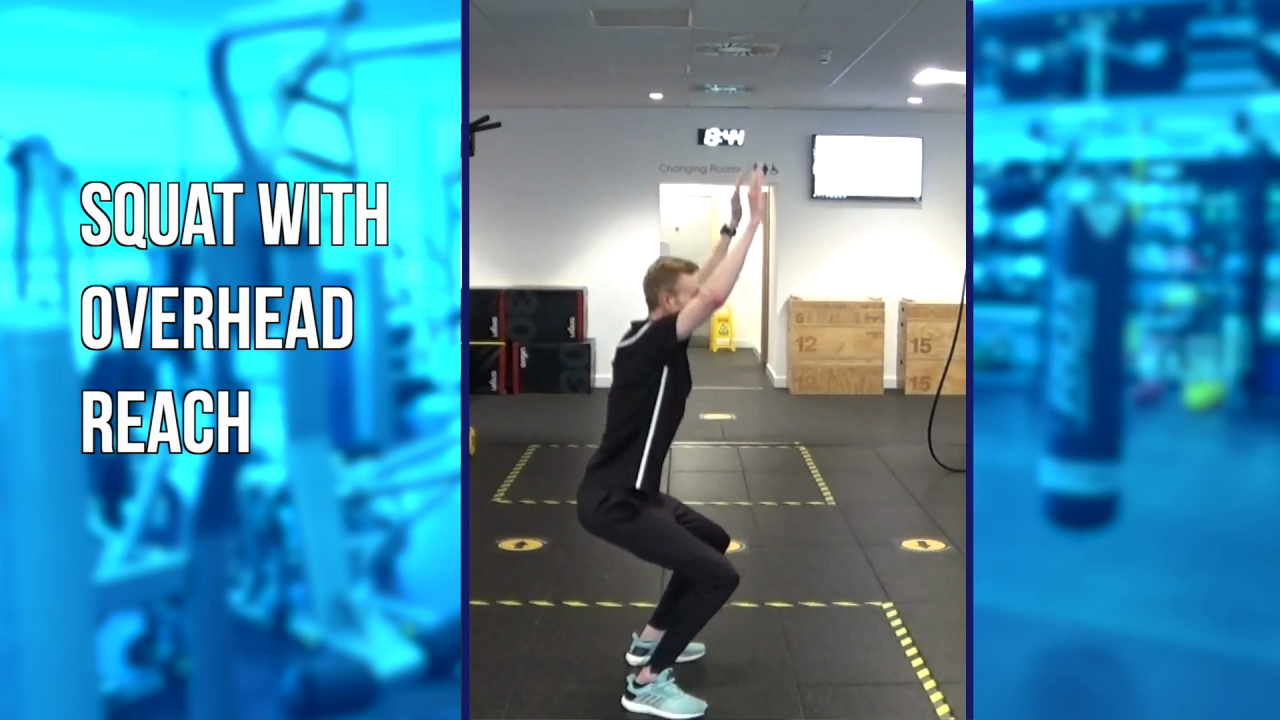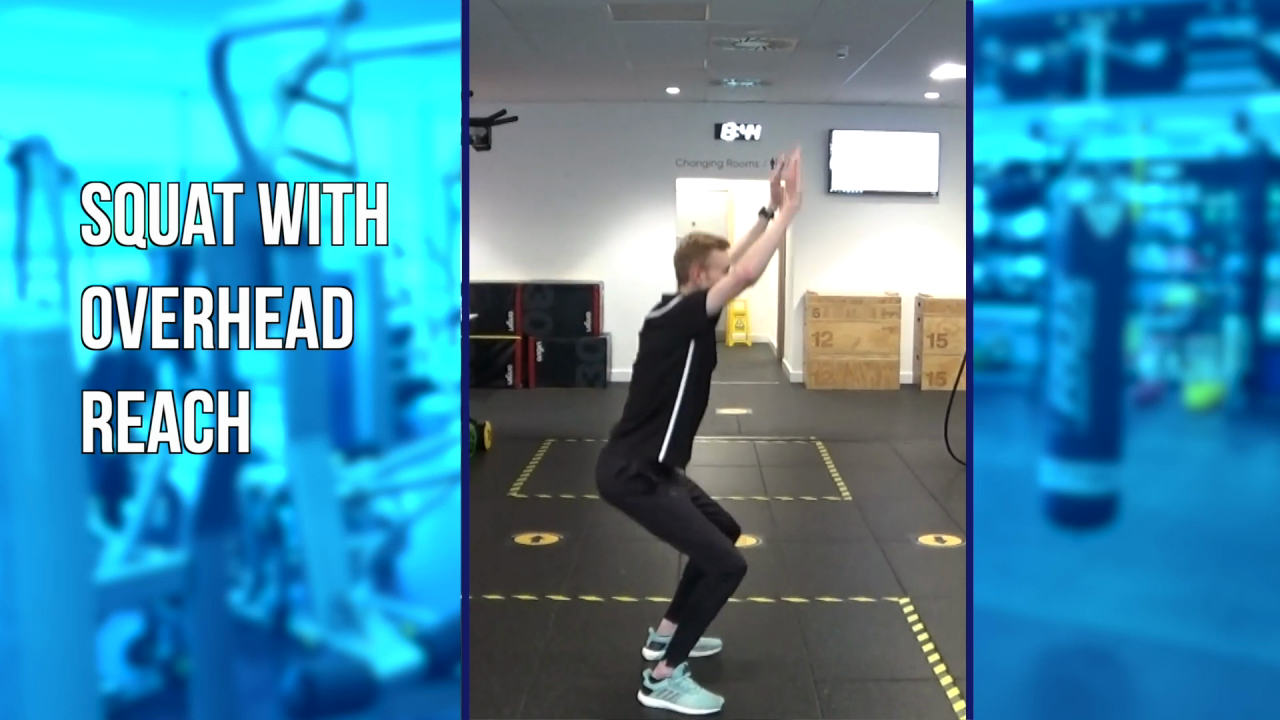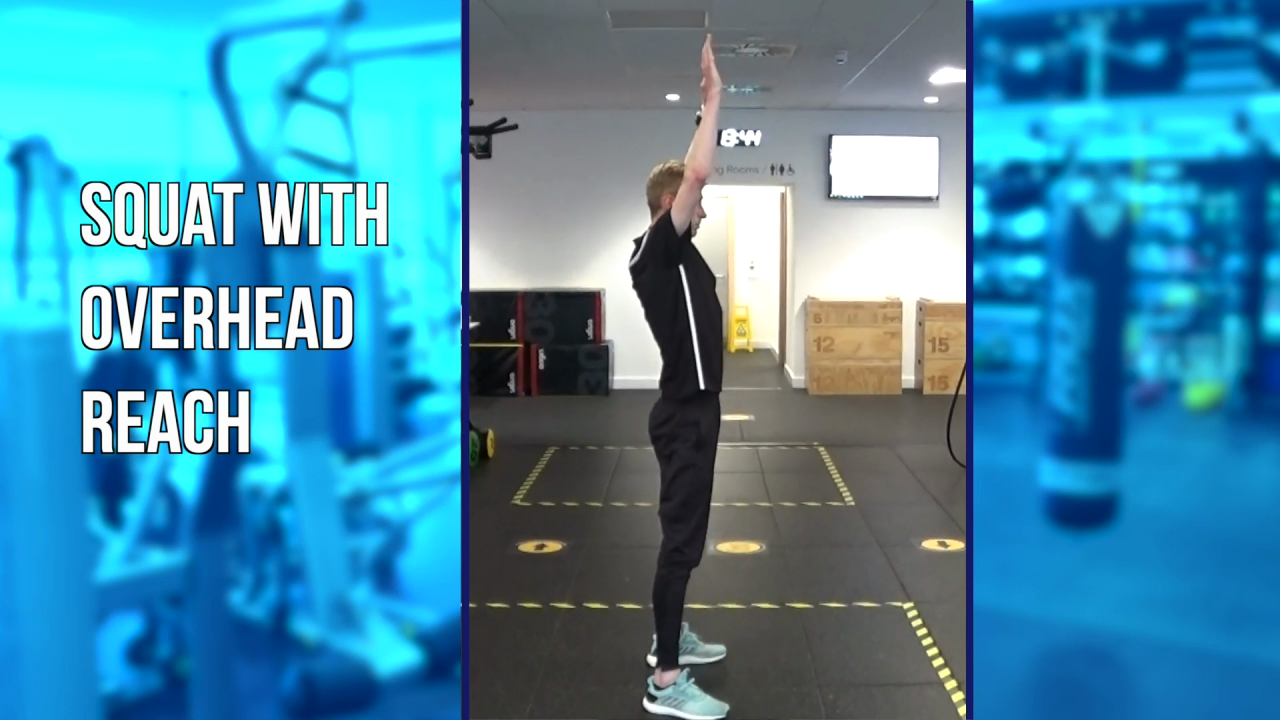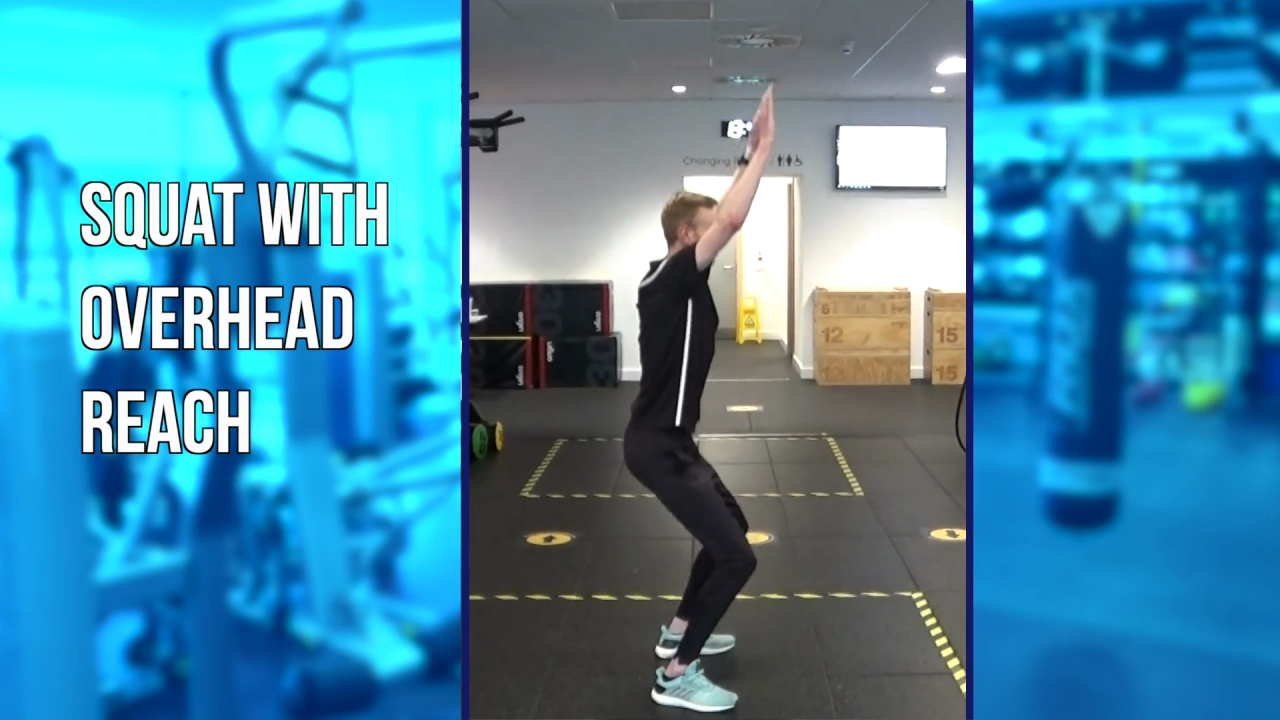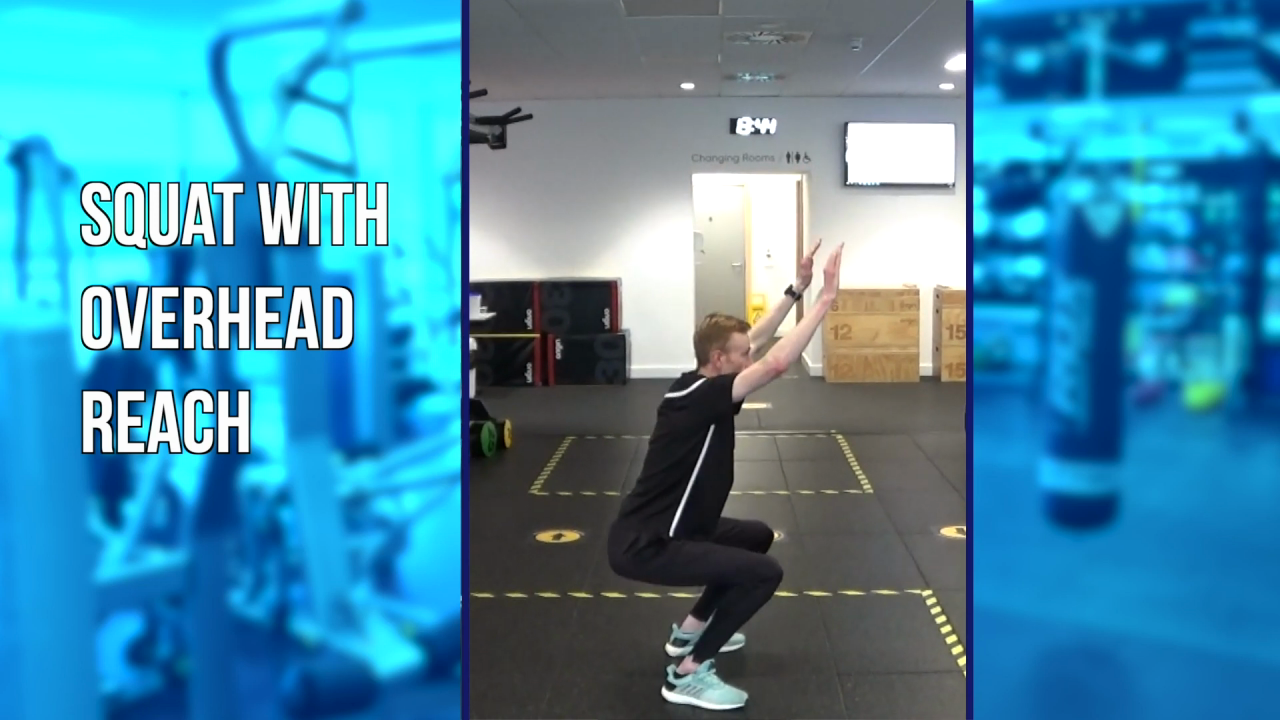
dt=1s
person 1, frame 1
left shoulder: (652, 337)
right shoulder: (651, 342)
left elbow: (703, 284)
right elbow: (715, 294)
left wrist: (731, 225)
right wrist: (752, 225)
left hip: (631, 488)
right hip: (613, 500)
left knee: (714, 541)
right knee: (718, 577)
left ankle: (651, 637)
person 1, frame 2
left shoulder: (683, 314)
right shoulder: (677, 317)
left elbow: (736, 264)
right elbow: (746, 273)
left wrist: (769, 210)
right wrist: (787, 211)
left hip: (651, 466)
right hip: (633, 473)
left knee: (723, 532)
right knee: (726, 564)
left ankle: (667, 629)
person 1, frame 3
left shoulder: (671, 253)
right shoulder: (658, 250)
left elbow: (691, 176)
right elbow: (696, 173)
left wrist: (710, 107)
right wrist: (711, 101)
left hip: (690, 408)
right hip: (686, 414)
left knee: (684, 535)
right knee: (681, 541)
left ankle: (670, 636)
person 1, frame 4
left shoulder: (671, 278)
right shoulder: (673, 278)
left elbow: (720, 216)
right elbow: (731, 220)
left wrist: (749, 155)
right wrist: (762, 151)
left hip: (669, 438)
right hip: (659, 444)
left knee: (731, 529)
right knee: (735, 556)
left ankle: (680, 628)
right ankle: (676, 673)
person 1, frame 5
left shoulder: (699, 387)
right shoulder: (703, 399)
left elbow: (758, 339)
right elbow: (776, 364)
left wrist: (796, 289)
right wrist: (825, 299)
left hip: (658, 531)
right hip: (642, 547)
left knee: (758, 537)
right knee: (764, 572)
left ankle: (690, 629)
right ankle: (688, 673)
